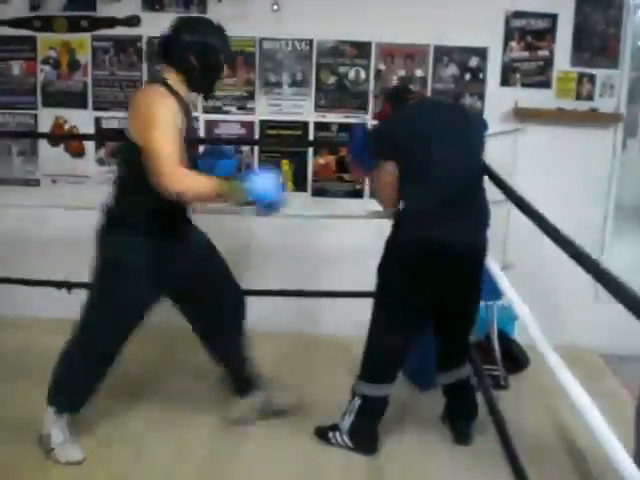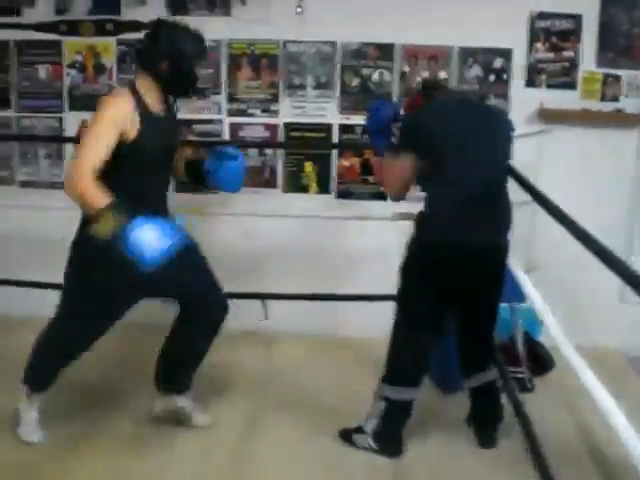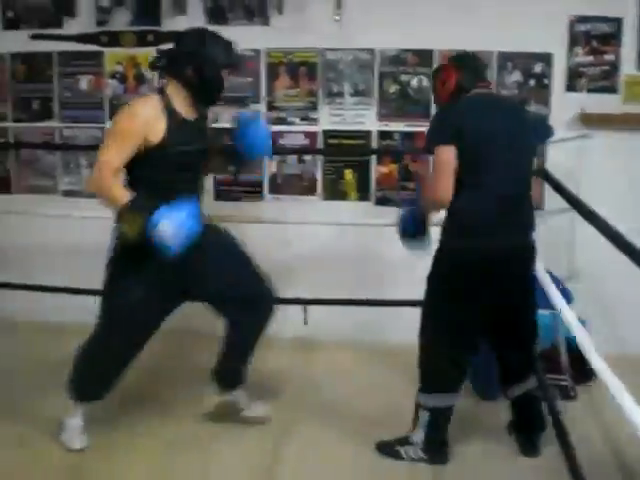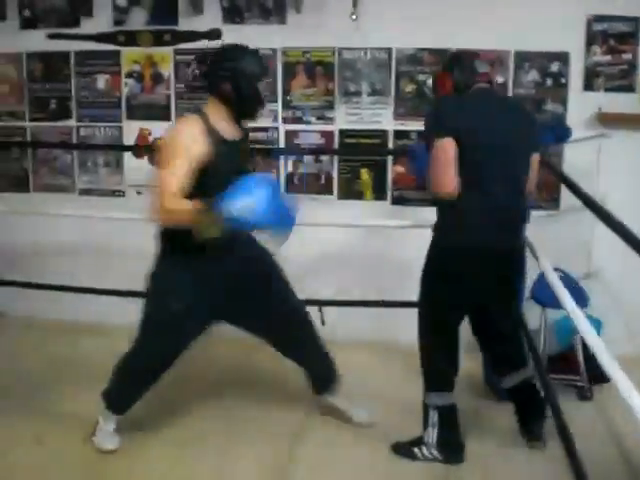
dt=0.2s
person 1, frame 1
left shoulder: (167, 98)
right shoulder: (158, 103)
right elbow: (172, 180)
right wrist: (234, 188)
left hip: (173, 231)
right hip: (131, 238)
left knee: (225, 305)
right knee: (100, 334)
left ankle: (250, 394)
right ankle: (57, 420)
person 1, frame 2
left shoulder: (165, 106)
right shoulder: (119, 107)
right elbow: (78, 178)
left wrist: (198, 170)
right wrist: (113, 221)
left hip: (155, 230)
right hip: (110, 239)
left knee: (209, 306)
right knee: (75, 327)
left ankle: (172, 395)
right ankle: (30, 399)
person 1, frame 3
left shoulder: (199, 111)
right shoulder: (146, 112)
right elbow: (102, 177)
left wrist: (236, 150)
right wrist: (138, 214)
left hip: (193, 234)
right hip: (146, 244)
left knee: (255, 300)
right knee: (117, 336)
left ankle: (229, 389)
right ankle: (78, 410)
person 1, frame 4
left shoulder: (237, 131)
right shoulder: (190, 133)
right elbow: (165, 210)
right wrist: (209, 212)
left hip: (236, 251)
right hip: (186, 262)
left knee: (293, 323)
right knee: (155, 348)
left ankle: (328, 393)
right ankle: (111, 414)
person 2, frame 1
left shoulder: (392, 127)
right shoulder: (468, 120)
left elbow: (388, 199)
left wrist: (372, 167)
left hip: (418, 240)
right hip: (470, 240)
left knee: (390, 334)
right knee: (454, 330)
left ankle: (359, 429)
right ankle: (463, 418)
person 2, frame 2
left shoulder: (421, 118)
right shoulder: (498, 120)
left elbow: (395, 188)
left wrist: (383, 147)
left hip: (441, 241)
right hip: (491, 243)
left knee: (413, 335)
right knee: (478, 333)
left ankle: (384, 431)
right ankle: (487, 421)
person 2, frame 3
left shoulder: (451, 115)
right shoulder: (522, 118)
left elbow: (441, 194)
left wrist: (419, 208)
left hip: (466, 250)
right hip: (517, 247)
left knee: (445, 343)
right knee: (515, 340)
left ankle: (428, 440)
right ankle: (530, 429)
person 2, frame 4
left shoulder: (448, 111)
right shoulder: (523, 117)
left elbow: (445, 186)
right elbow: (528, 184)
left wrist: (426, 169)
left hip: (459, 246)
right hip: (509, 246)
left knee: (439, 340)
right knee: (502, 333)
left ankle: (442, 440)
right ankle: (532, 419)
